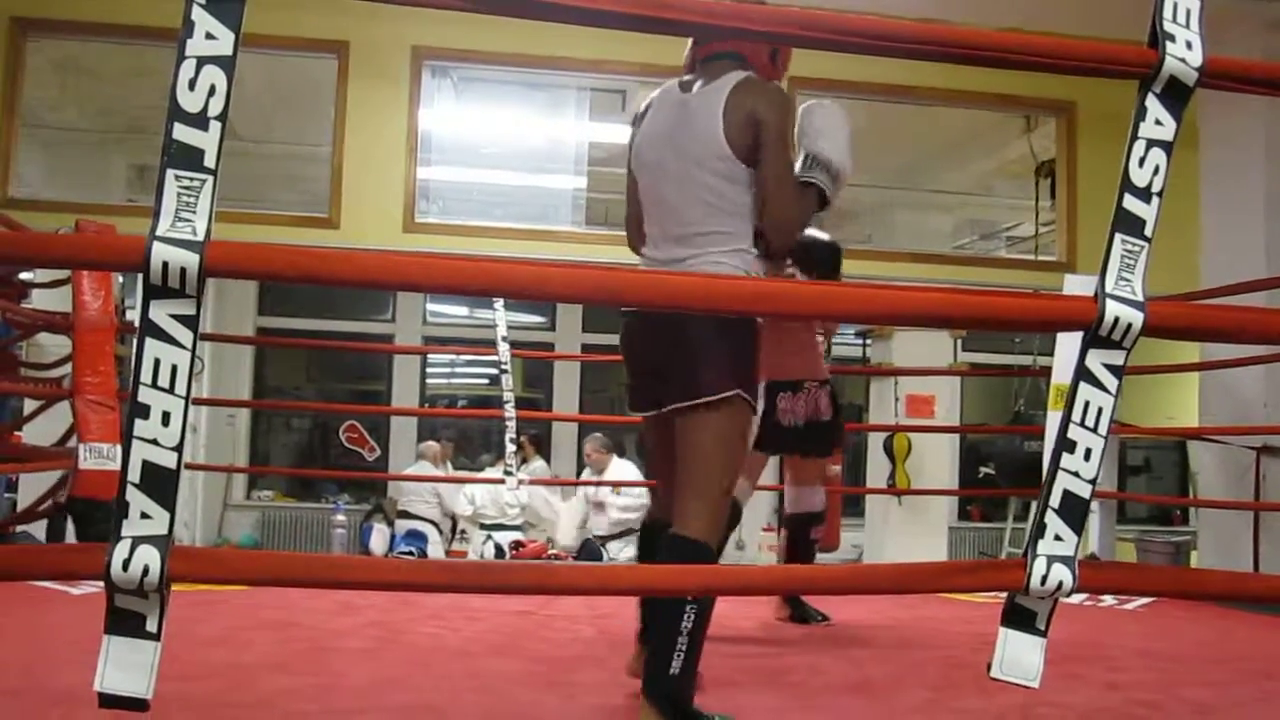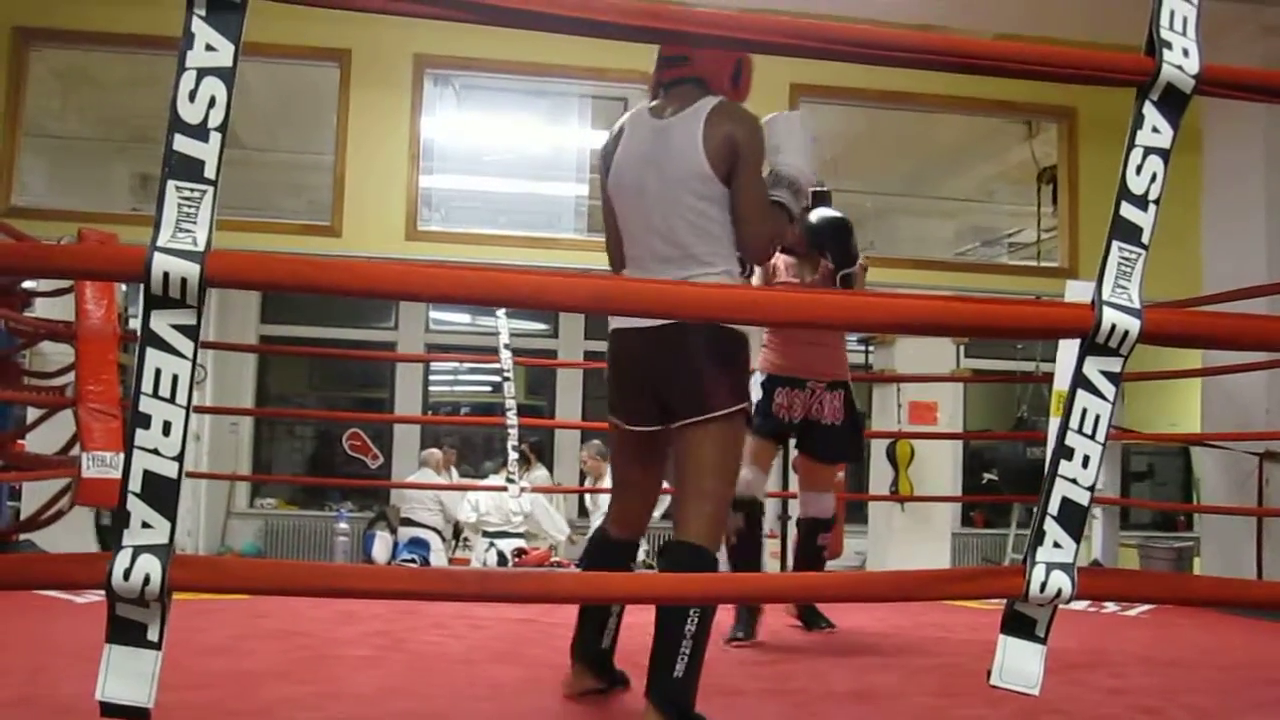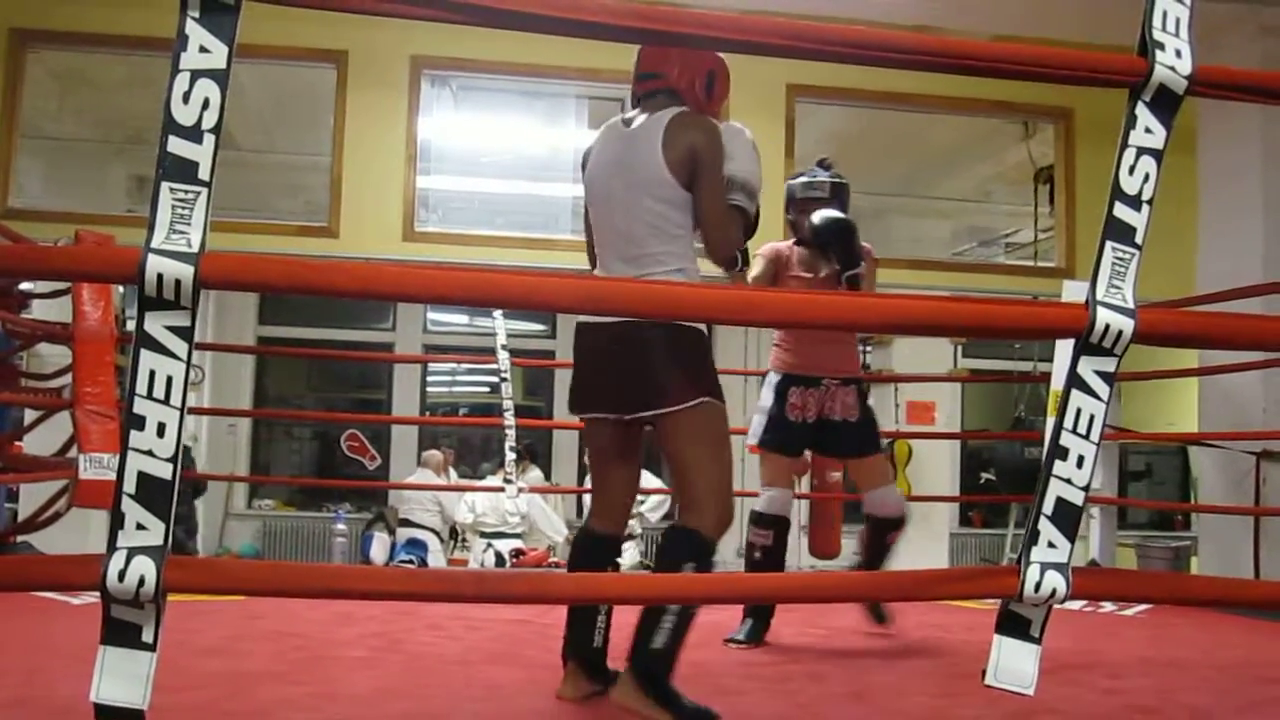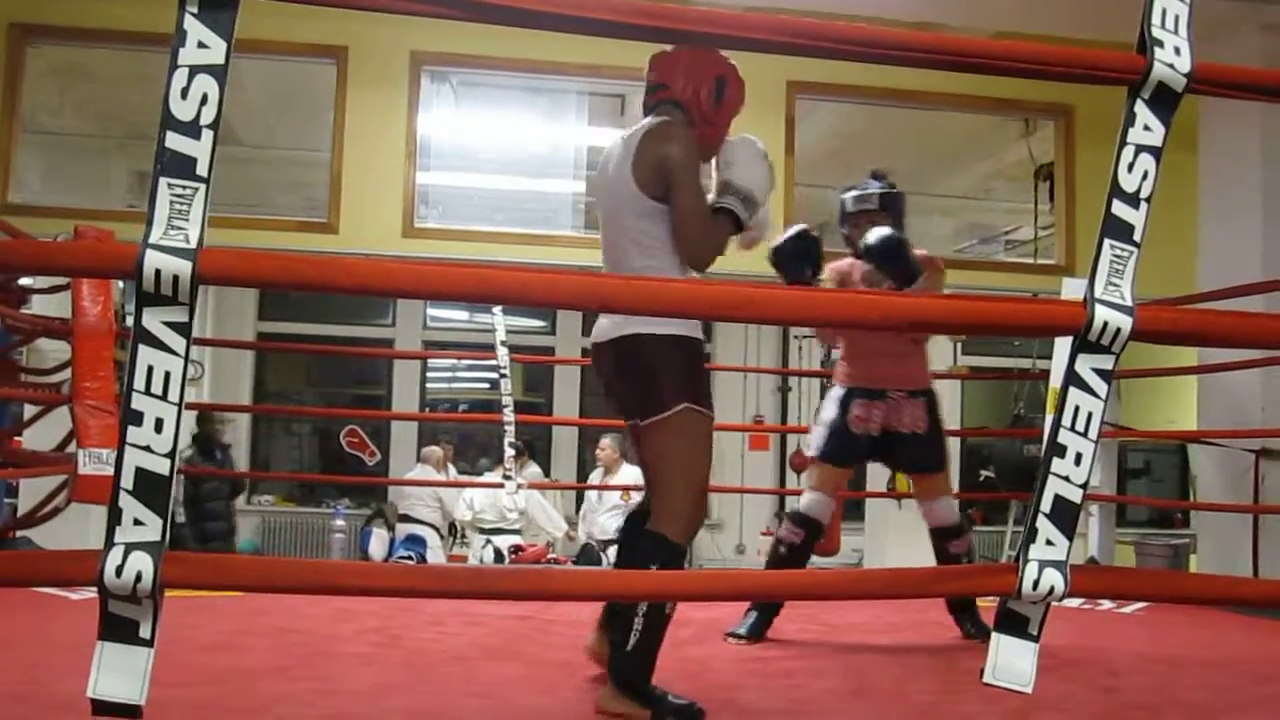
dt=0.3s
person 1, frame 1
left shoulder: (650, 109)
right shoulder: (763, 101)
right elbow: (779, 228)
right wrist: (821, 171)
left hip: (647, 318)
right hip: (716, 318)
left knee: (670, 497)
right knee: (702, 516)
left ankle: (657, 647)
person 1, frame 2
left shoulder: (621, 134)
right shoulder: (733, 122)
left elbow: (619, 258)
right elbow: (757, 245)
left hip: (632, 336)
right hip: (703, 334)
left knee: (628, 510)
right knee: (700, 525)
left ankle: (588, 661)
person 1, frame 3
left shoulder: (602, 142)
right shoulder: (697, 132)
right elbow: (724, 247)
right wrist: (742, 192)
left hip: (598, 334)
right hip: (664, 334)
left knee: (610, 508)
right knee: (706, 510)
left ankle: (582, 664)
person 1, frame 4
left shoulder: (621, 149)
right shoulder: (674, 140)
right elbow: (698, 251)
right wrist: (738, 199)
left hip: (617, 340)
right hip: (659, 341)
left knee: (665, 495)
right knee: (679, 514)
left ankle: (614, 627)
person 2, frame 1
left shoulder: (807, 271)
left elbow: (827, 328)
left wrist: (826, 278)
left hip: (812, 387)
right hip: (767, 388)
left knee: (808, 492)
left ankle: (791, 595)
person 2, frame 2
left shoulder: (844, 261)
right shoulder: (770, 262)
left wrist: (844, 266)
left hip: (827, 391)
right hip: (775, 382)
left knee: (820, 494)
right knee: (746, 484)
left ankle: (803, 598)
right ankle: (747, 602)
person 2, frame 3
left shoulder: (861, 255)
right shoulder: (778, 255)
left wrist: (848, 265)
left hip: (844, 388)
right hip: (789, 385)
left knee: (883, 496)
right knee: (774, 496)
left ankle: (867, 578)
right ankle: (756, 614)
person 2, frame 4
left shoulder: (924, 265)
right shoulder: (841, 272)
left elbow: (923, 330)
right elbow: (829, 333)
left wrist: (906, 279)
right wrist: (800, 282)
left hip: (911, 401)
right hip: (855, 397)
left knee: (941, 505)
right knee: (816, 499)
left ankle: (963, 607)
right ankle: (762, 607)
